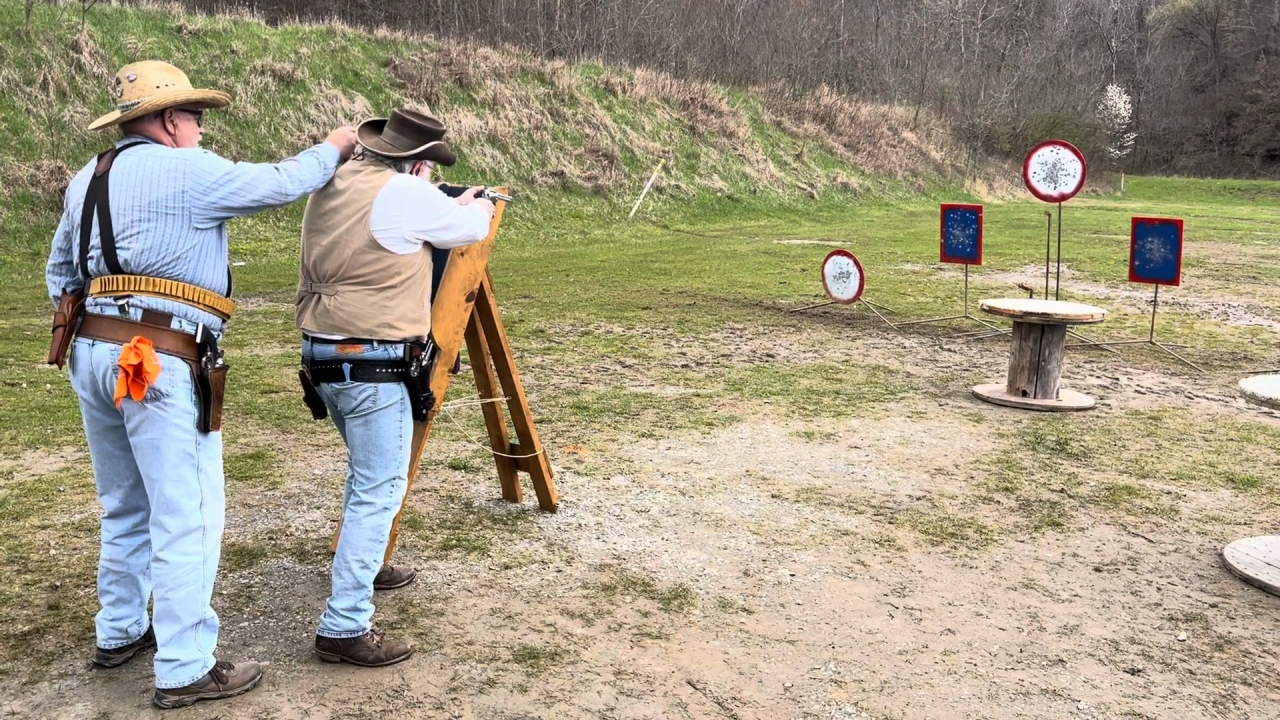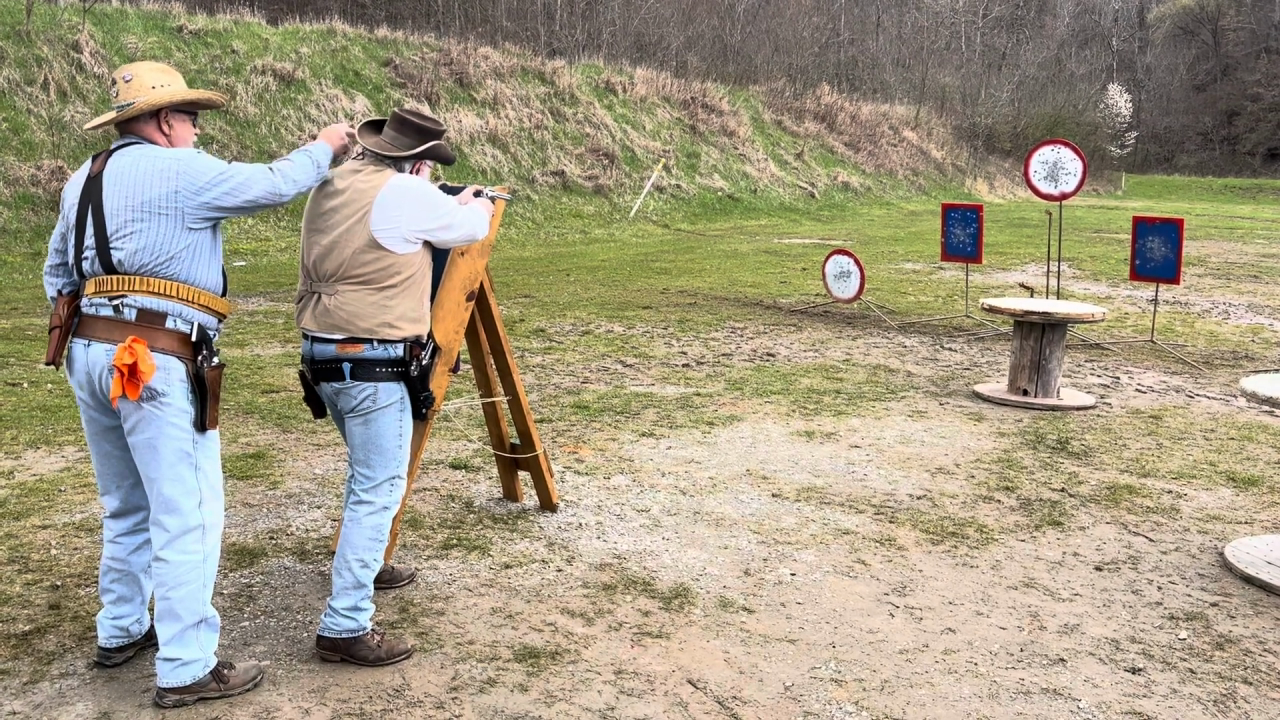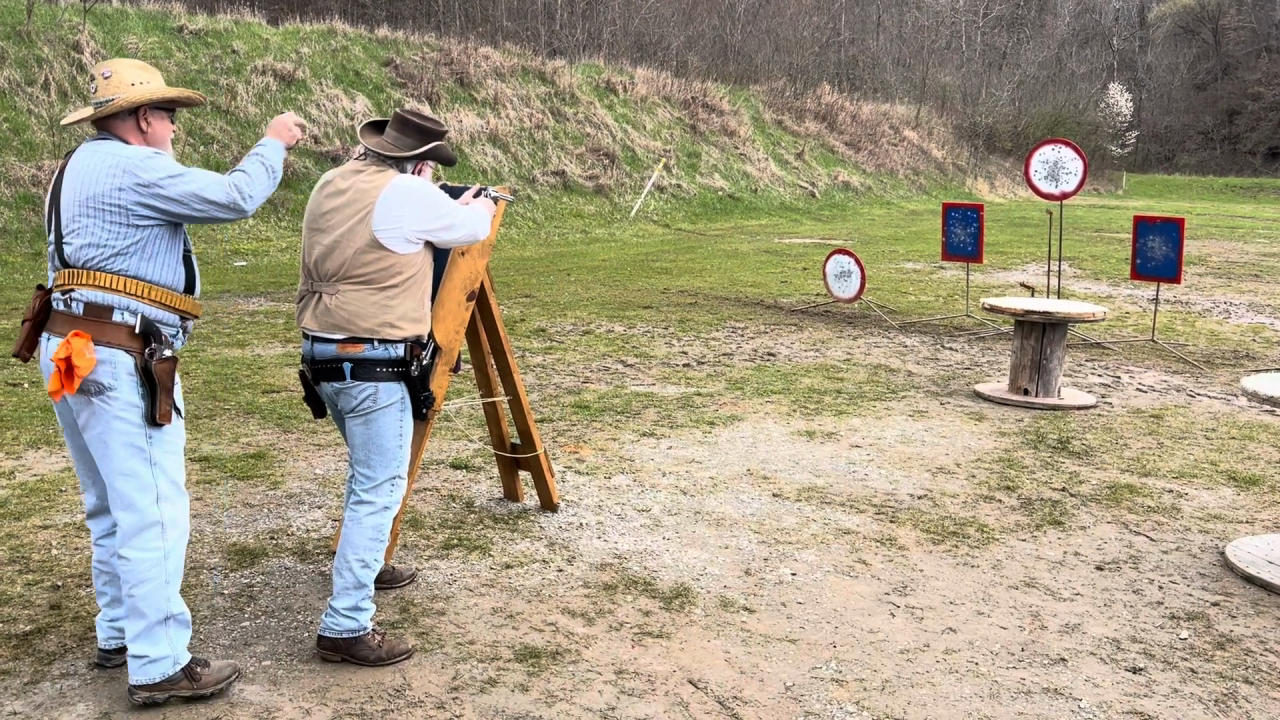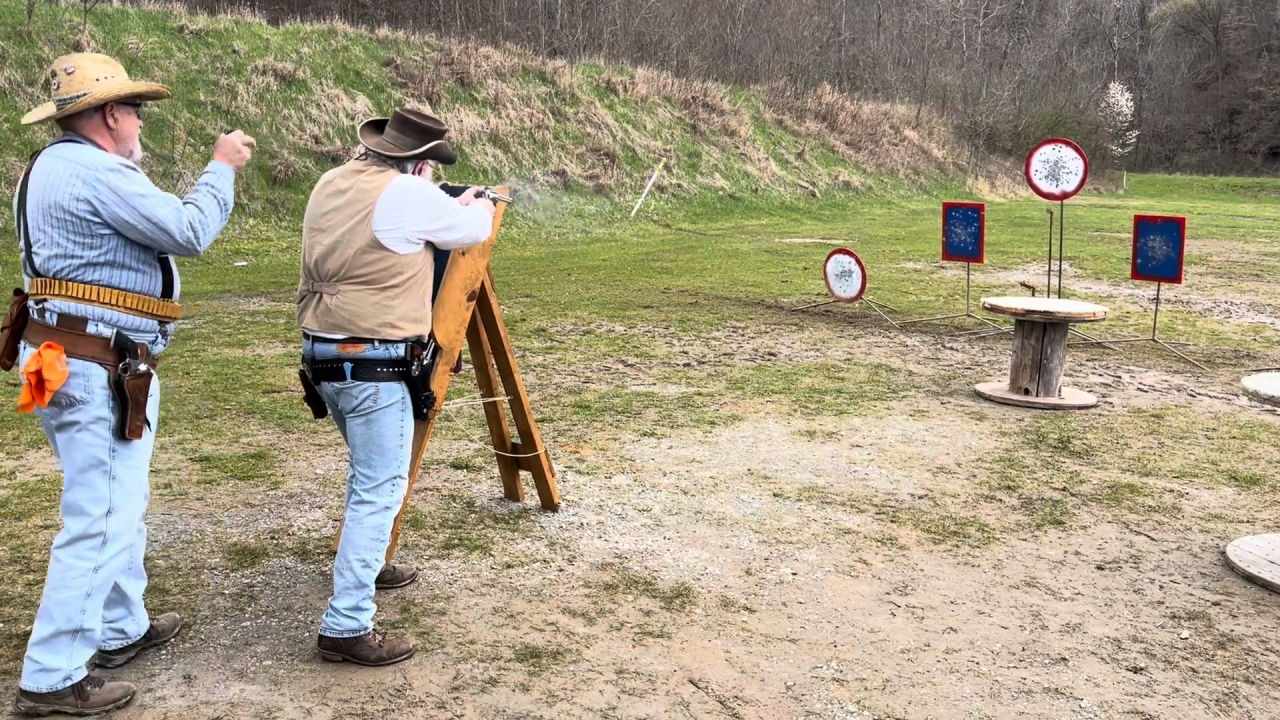
dt=0.4s
person 1, frame 1
left shoulder: (86, 179)
right shoulder: (185, 171)
left elbow: (60, 271)
right elbow: (281, 184)
right wrist: (331, 149)
left hip: (92, 352)
right hip: (160, 361)
left knee: (125, 506)
right knee: (186, 515)
left ankle: (119, 631)
right ankle: (184, 670)
person 1, frame 2
left shoulder: (82, 180)
right shoulder: (177, 171)
left elbow: (58, 273)
right elbow: (275, 183)
right wrist: (324, 147)
left hip: (90, 354)
right hip: (156, 361)
left knee: (128, 506)
right knee: (187, 516)
left ankle: (120, 631)
right ankle: (186, 669)
person 1, frame 3
left shoulder: (77, 169)
right shoulder: (133, 167)
right elbow: (236, 197)
right wrist: (273, 143)
left hip: (73, 349)
right hip: (122, 359)
left knee: (112, 508)
right knee: (153, 511)
left ankle: (123, 627)
right ankle: (159, 664)
person 1, frame 4
right shoulder: (97, 172)
right elbow: (189, 233)
right wrist: (221, 165)
left hip: (56, 357)
right hip: (97, 367)
left knee: (116, 507)
right knee: (97, 523)
left ankle: (122, 629)
person 2, frame 1
left shoulder: (330, 185)
right shoulder: (404, 194)
right elbow: (469, 229)
left wrist: (453, 204)
right wrist: (479, 208)
left hip: (324, 358)
right hip: (372, 364)
left knee: (367, 473)
right knee: (378, 491)
left ankle: (363, 566)
right ankle: (344, 627)
person 2, frame 2
left shoulder: (330, 185)
right shoulder: (404, 194)
right elbow: (469, 228)
left wrist: (452, 204)
right wrist: (478, 206)
left hip: (324, 357)
right hip: (372, 365)
left knee: (367, 473)
right knee: (378, 491)
left ankle: (364, 566)
right ankle: (345, 627)
person 2, frame 3
left shoulder: (330, 185)
right shoulder: (405, 194)
right elbow: (470, 229)
left wrist: (452, 205)
right wrist: (480, 206)
left hip: (325, 357)
right hip: (372, 364)
left knee: (368, 473)
right knee: (378, 490)
left ankle: (364, 565)
right ankle: (345, 626)
person 2, frame 4
left shoulder: (331, 184)
right shoulder: (407, 195)
right elbow: (471, 230)
left wrist: (454, 206)
right wrist: (480, 207)
left hip: (325, 357)
right hip: (373, 364)
left knee: (368, 473)
right knee: (379, 491)
left ankle: (365, 566)
right ankle: (346, 626)
